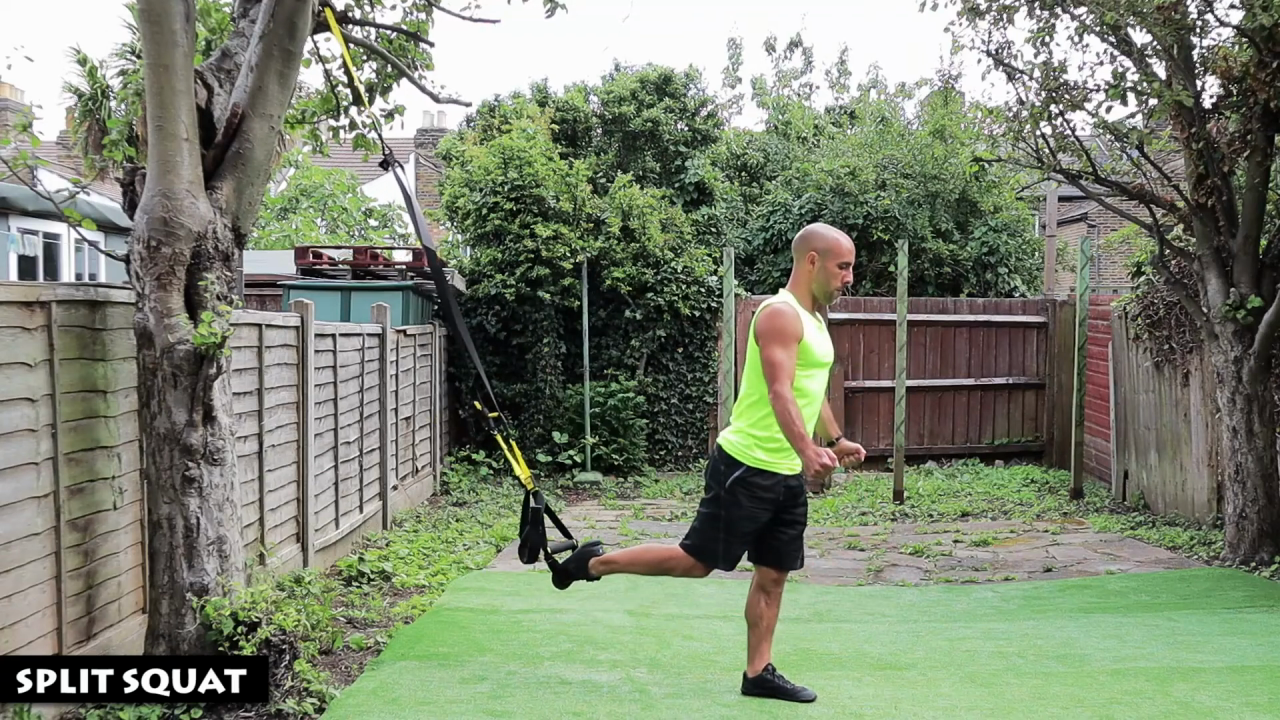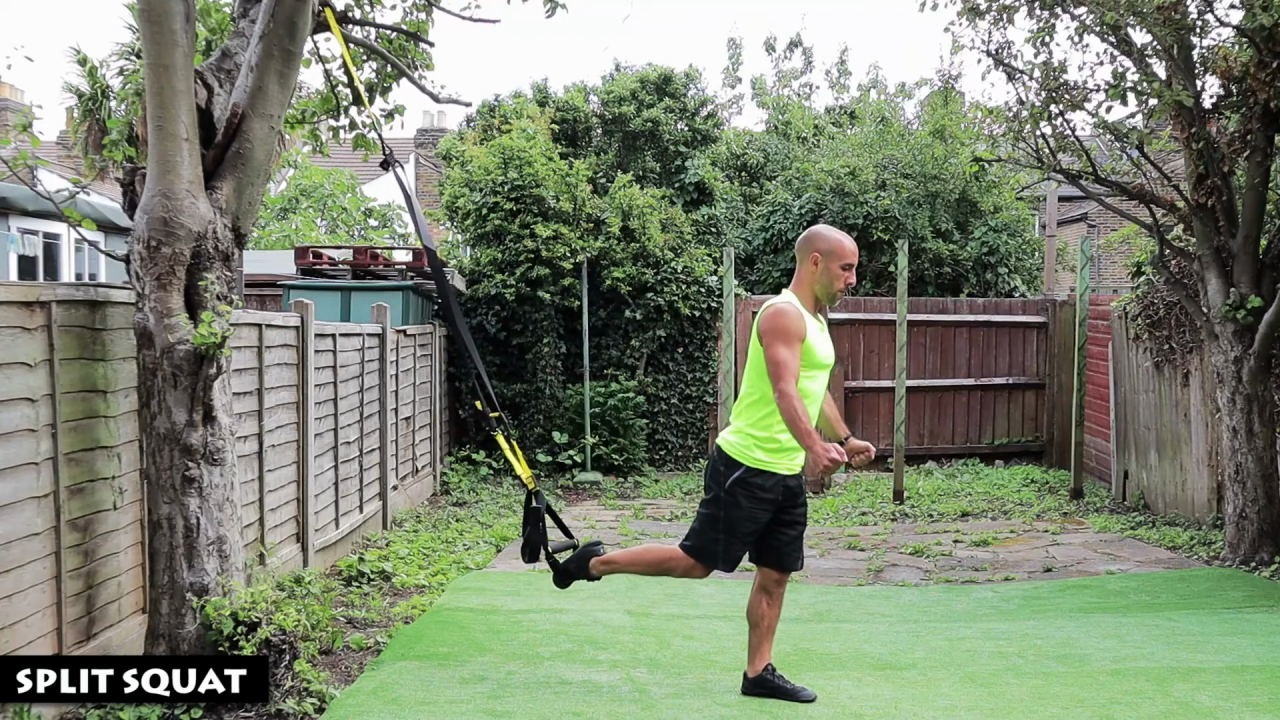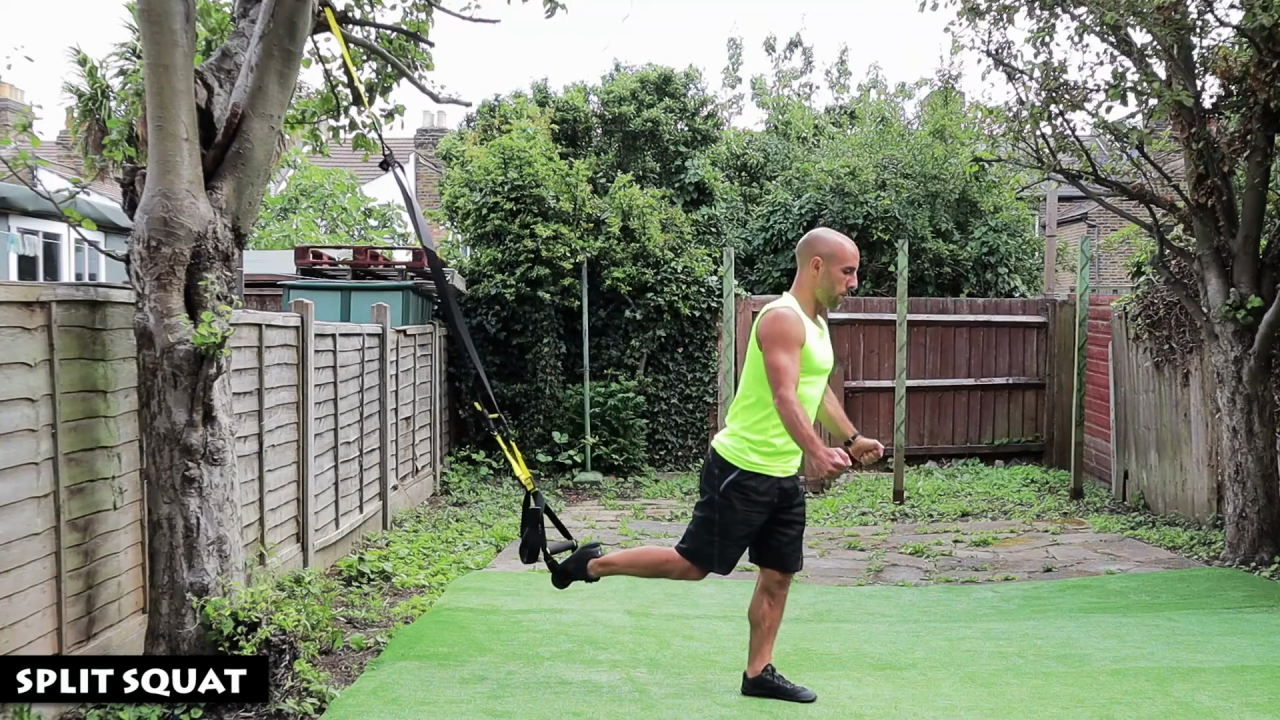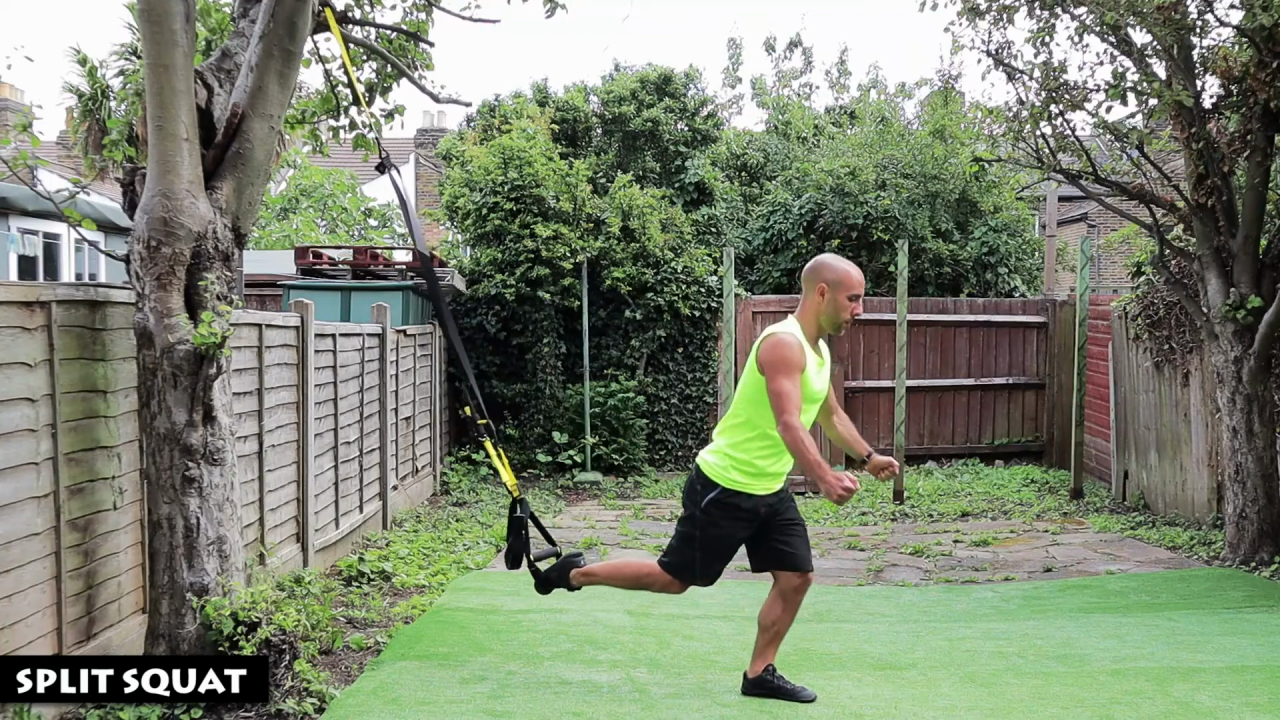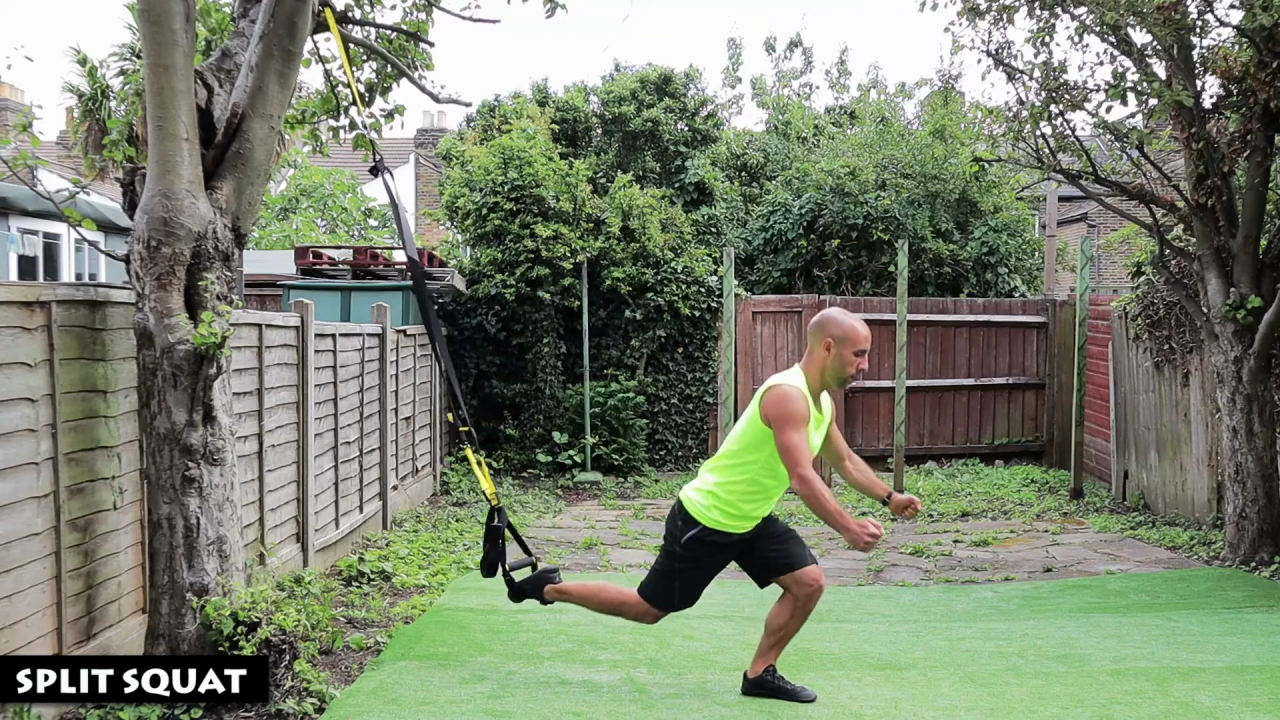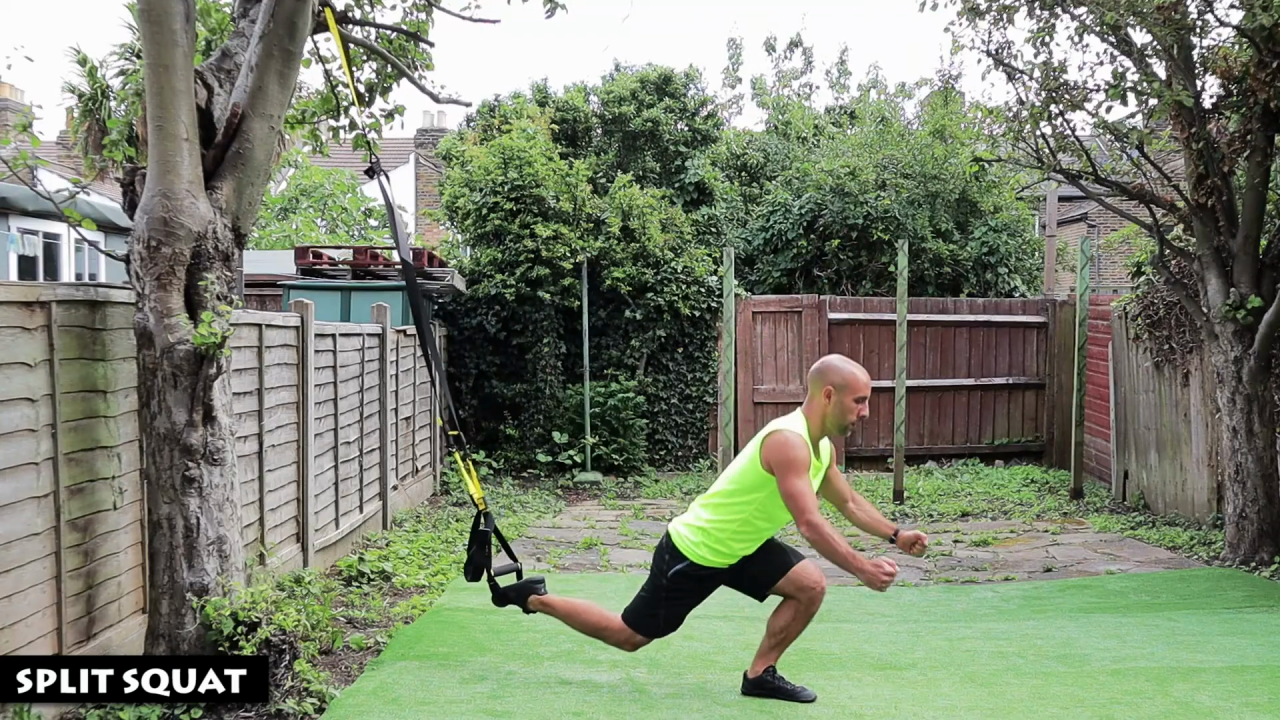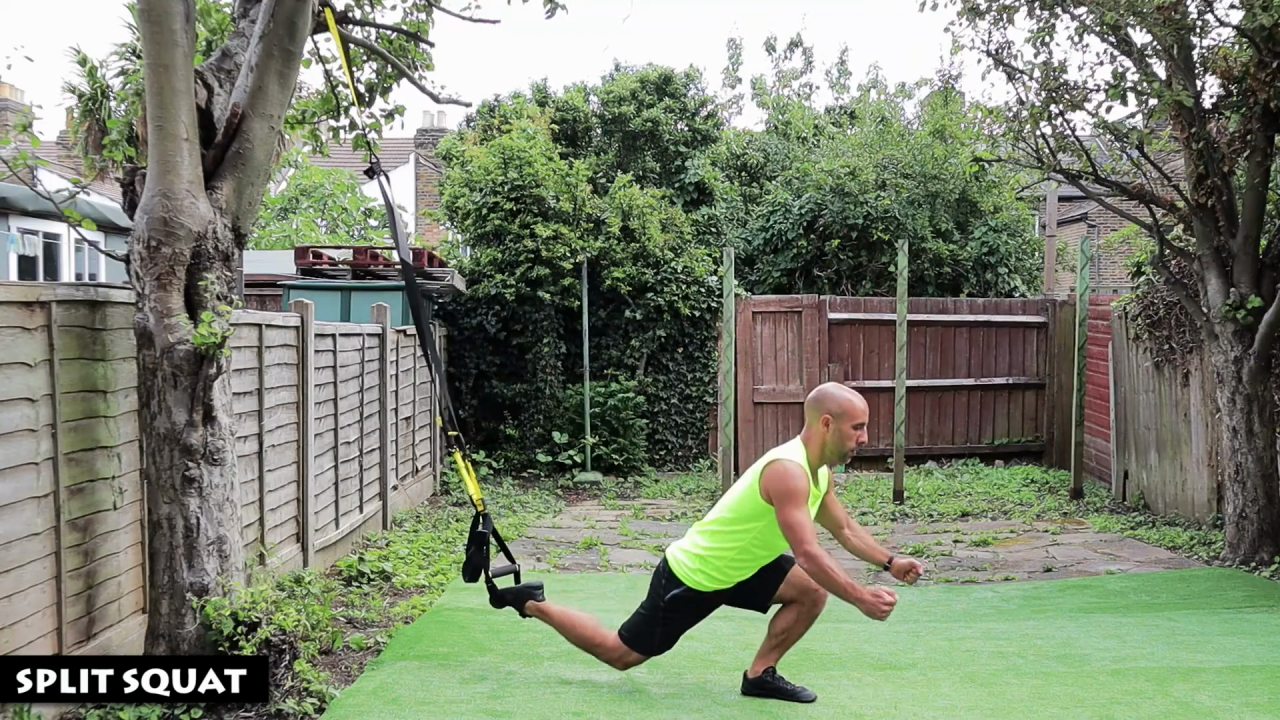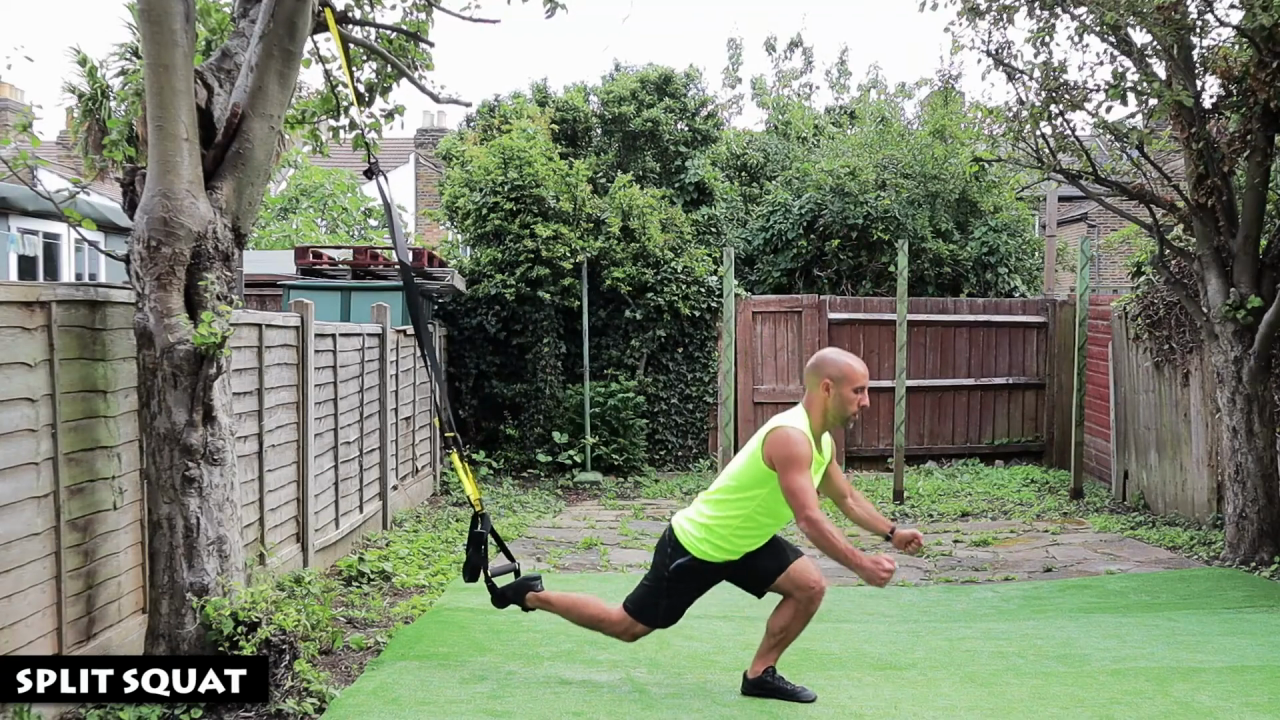
dt=0.3s
person 1, frame 1
left shoulder: (813, 319)
right shoulder: (781, 314)
right elbow: (780, 394)
left wrist: (836, 440)
right wrist: (808, 450)
left hip: (786, 474)
right hip: (747, 467)
left knee: (773, 576)
right knee: (694, 562)
left ankle: (759, 673)
right ankle: (594, 563)
person 1, frame 2
left shoulder: (814, 320)
right shoulder: (783, 314)
right elbow: (785, 392)
left wrist: (846, 439)
right wrist: (816, 447)
left hip: (786, 473)
right hip: (746, 468)
left knee: (775, 575)
right knee: (695, 562)
left ankle: (759, 674)
right ankle: (594, 562)
person 1, frame 3
left shoulder: (815, 324)
right shoulder: (782, 318)
left elbow: (821, 393)
right elbow: (784, 397)
left wrist: (853, 438)
right wrist: (817, 451)
left hip: (781, 475)
right hip: (742, 470)
left knee: (778, 577)
right knee: (690, 564)
left ankle: (759, 674)
right ankle: (591, 564)
person 1, frame 4
left shoulder: (818, 350)
right shoulder: (784, 344)
left elbow: (833, 417)
right elbow: (789, 424)
left wrist: (869, 457)
right wrist: (826, 479)
left hip: (767, 489)
right hip: (724, 486)
left knee: (797, 576)
right knee: (671, 578)
left ankle: (759, 674)
right ankle: (573, 573)
person 1, frame 5
left shoulder: (821, 400)
right shoulder: (787, 395)
left elbow: (845, 460)
right elbow: (802, 476)
left wrist: (889, 497)
right wrist: (848, 528)
left hip: (749, 519)
right hip: (706, 520)
left knee: (808, 583)
right knee: (647, 608)
left ankle: (760, 674)
right ankle: (549, 587)
person 1, frame 6
left shoulder: (820, 446)
right shoulder: (789, 442)
left elbow: (849, 503)
right elbow: (810, 524)
left wrist: (896, 536)
right wrist: (864, 569)
left hip: (735, 548)
right hip: (695, 553)
left knee: (811, 588)
right knee: (628, 635)
left ankle: (760, 673)
right ankle: (535, 597)
person 1, frame 7
left shoulder: (817, 472)
right shoulder: (787, 471)
left elbow: (845, 529)
right elbow: (808, 554)
left wrist: (890, 562)
right wrist: (863, 598)
left hip: (731, 570)
right hip: (692, 577)
left knee: (812, 592)
right knee: (622, 654)
left ankle: (760, 673)
right ankle: (532, 602)
person 1, frame 8
left shoulder: (820, 439)
right shoulder: (791, 436)
left elbow: (846, 497)
right elbow: (808, 517)
left wrist: (890, 532)
right wrist: (861, 565)
left hip: (742, 542)
right hip: (697, 547)
left knee: (809, 586)
right knee: (628, 626)
left ankle: (760, 675)
right ankle: (535, 595)
